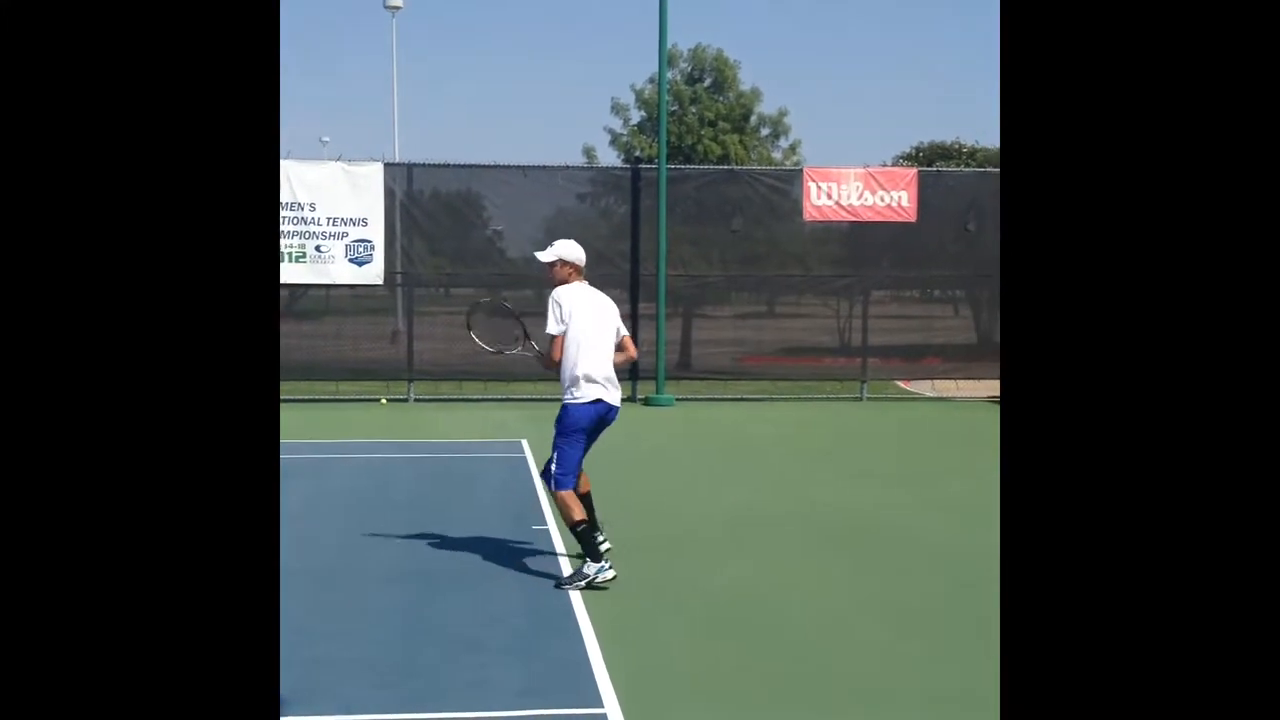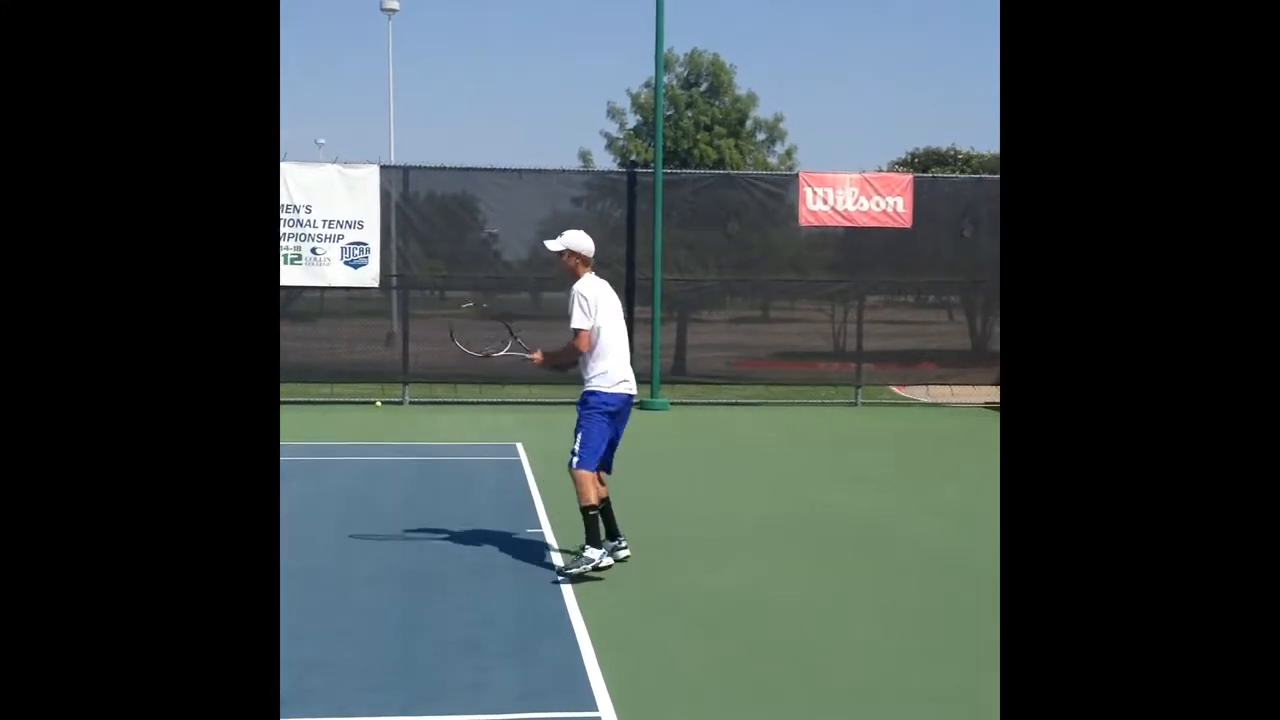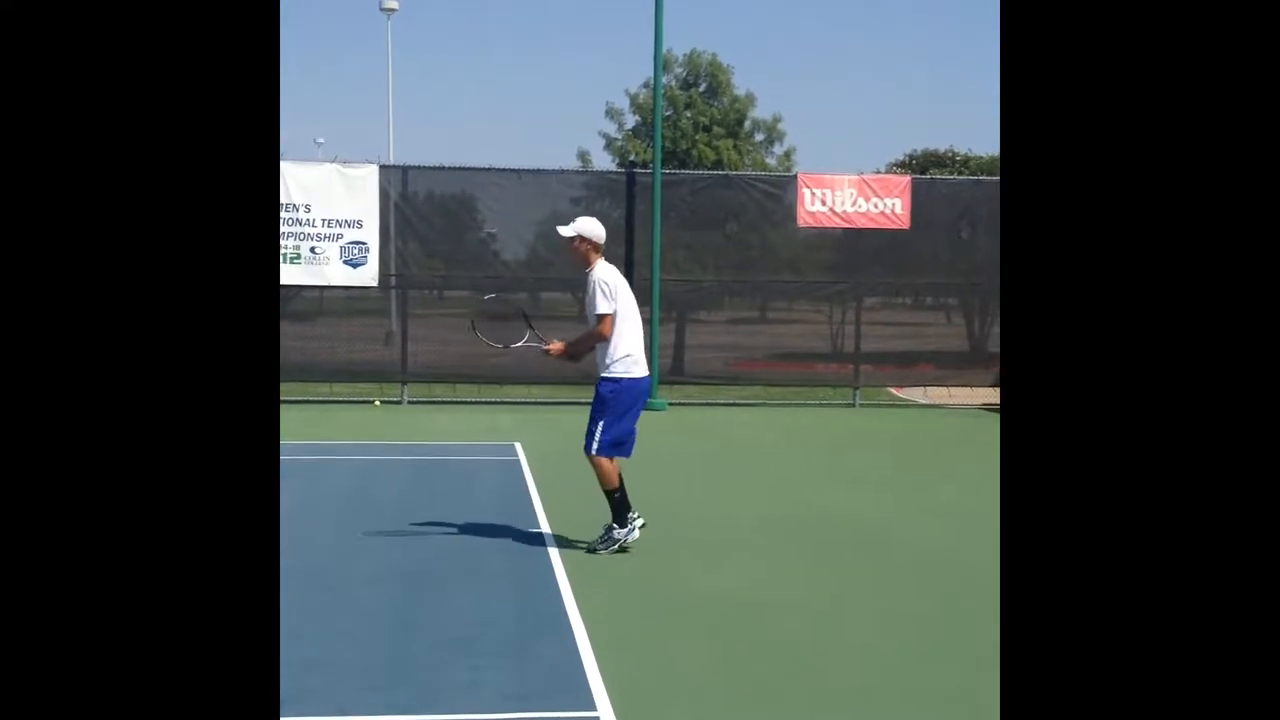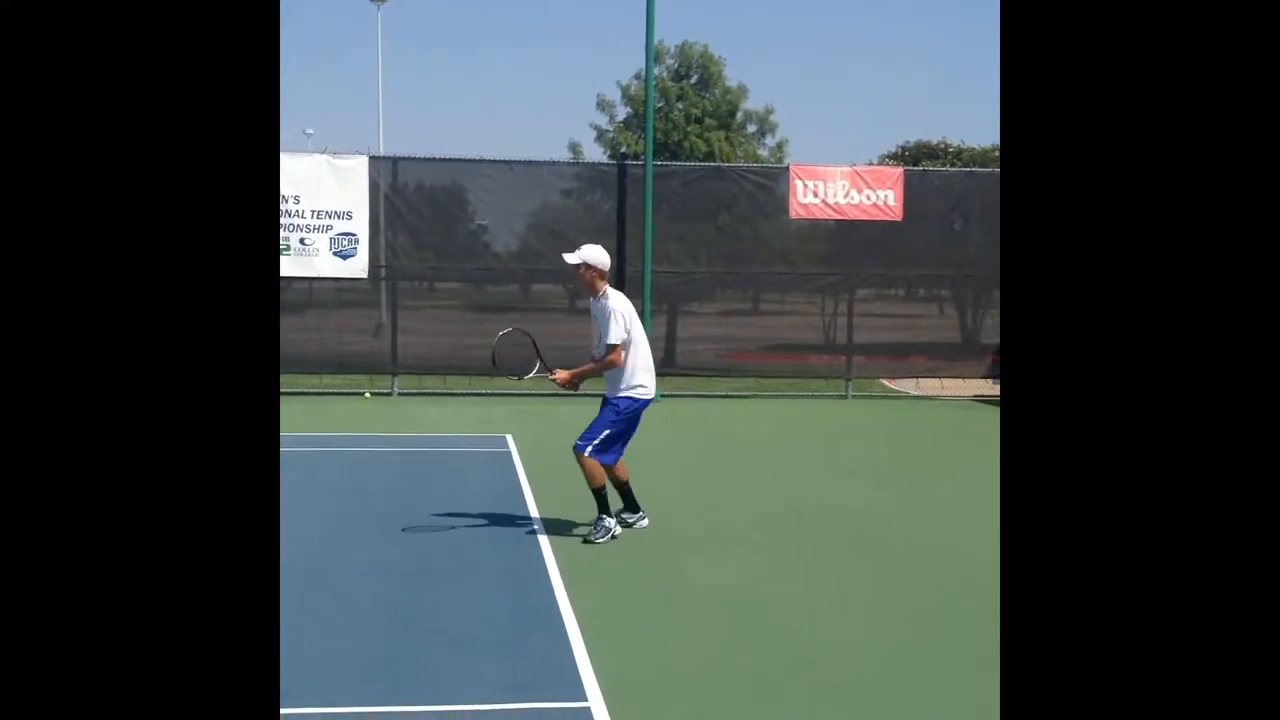
dt=0.2s
person 1, frame 1
left shoulder: (560, 296)
right shoulder: (605, 301)
left elbow: (555, 355)
right elbow: (630, 353)
left wrist: (550, 364)
left hip: (582, 402)
right hip: (609, 399)
left knee: (560, 484)
right knee: (570, 463)
left ankle: (595, 562)
right ankle: (594, 535)
person 1, frame 2
left shoulder: (582, 290)
right shoulder: (602, 288)
left elbow: (581, 345)
left wrist: (548, 358)
right wrist: (564, 361)
left hip: (603, 392)
right hip: (622, 390)
left knee: (581, 468)
right knee: (595, 469)
left ankle: (595, 549)
right ankle: (614, 541)
person 1, frame 3
left shoulder: (600, 277)
right shoulder: (605, 274)
left elbow: (604, 330)
left wrist: (566, 348)
right wrist: (575, 348)
left hip: (620, 377)
right hip: (630, 375)
left knee: (597, 450)
right knee: (609, 448)
left ankle: (621, 525)
right ankle: (625, 517)
person 1, frame 4
left shoulder: (614, 306)
right shoulder: (596, 302)
left elbow: (614, 359)
left wrist: (572, 374)
right wrist: (579, 374)
left hip: (632, 394)
right hip: (618, 391)
left knee: (584, 451)
right knee: (607, 453)
left ankle: (607, 518)
right ankle: (633, 511)
